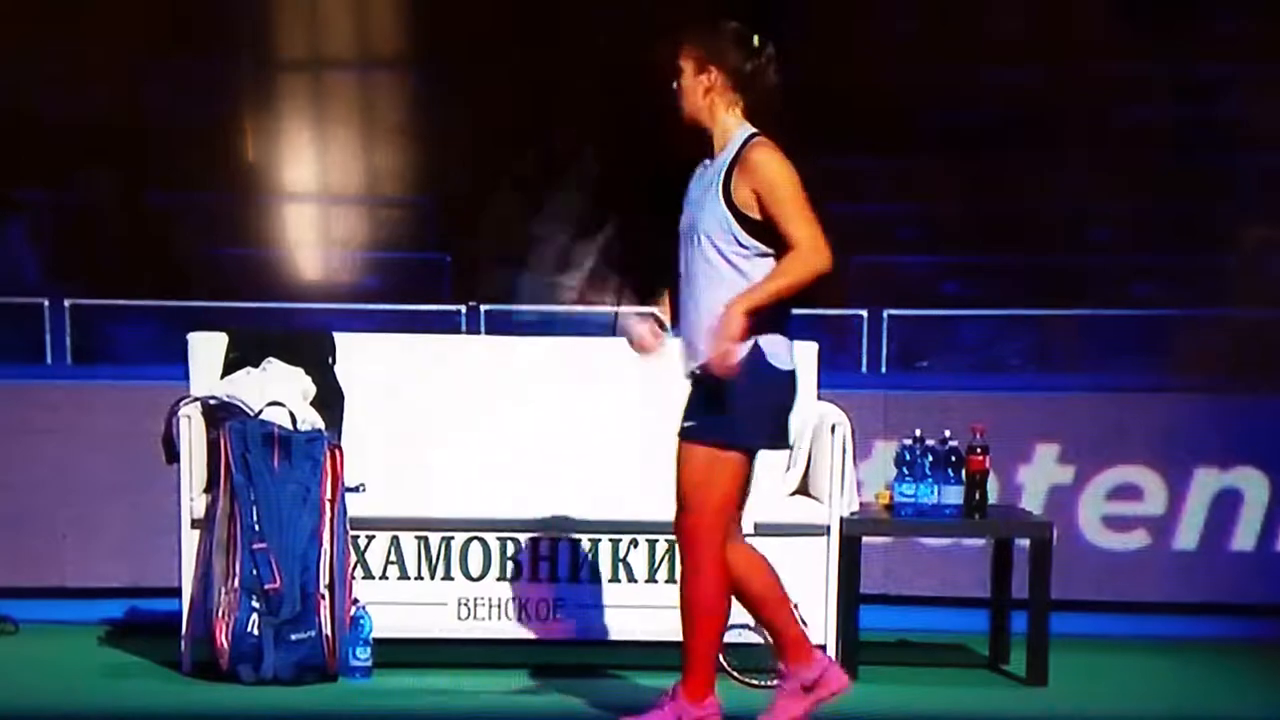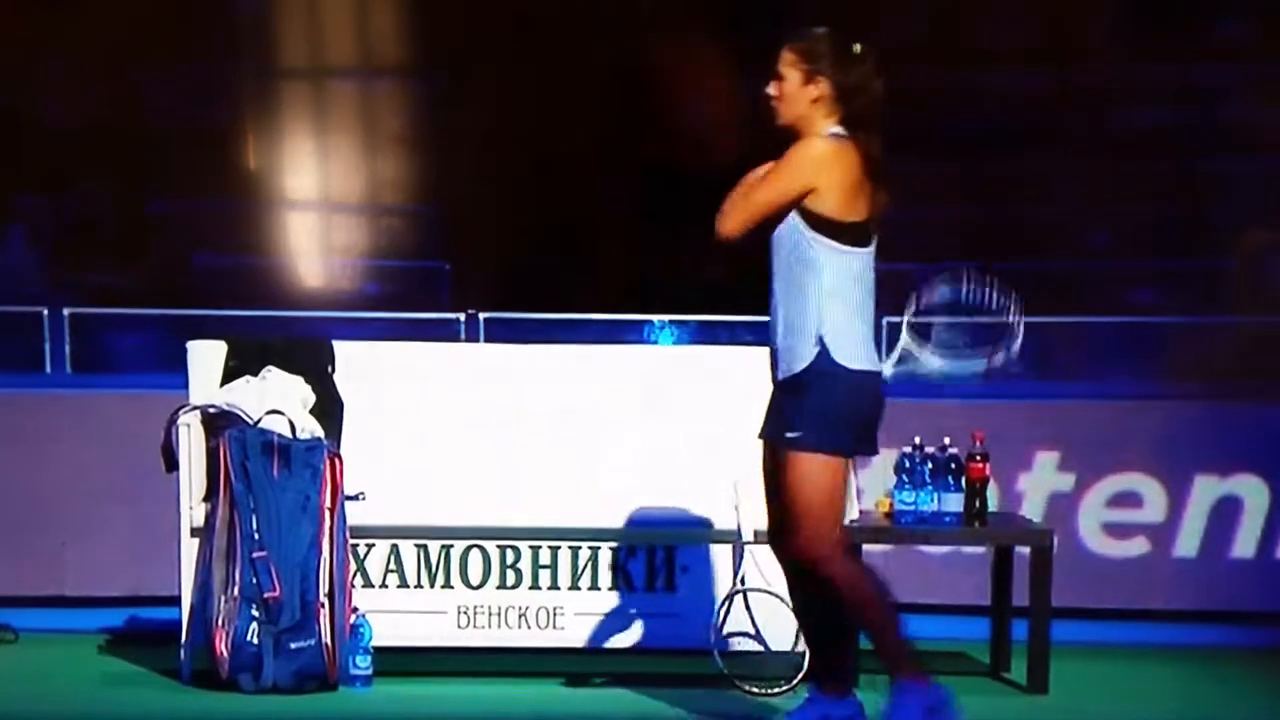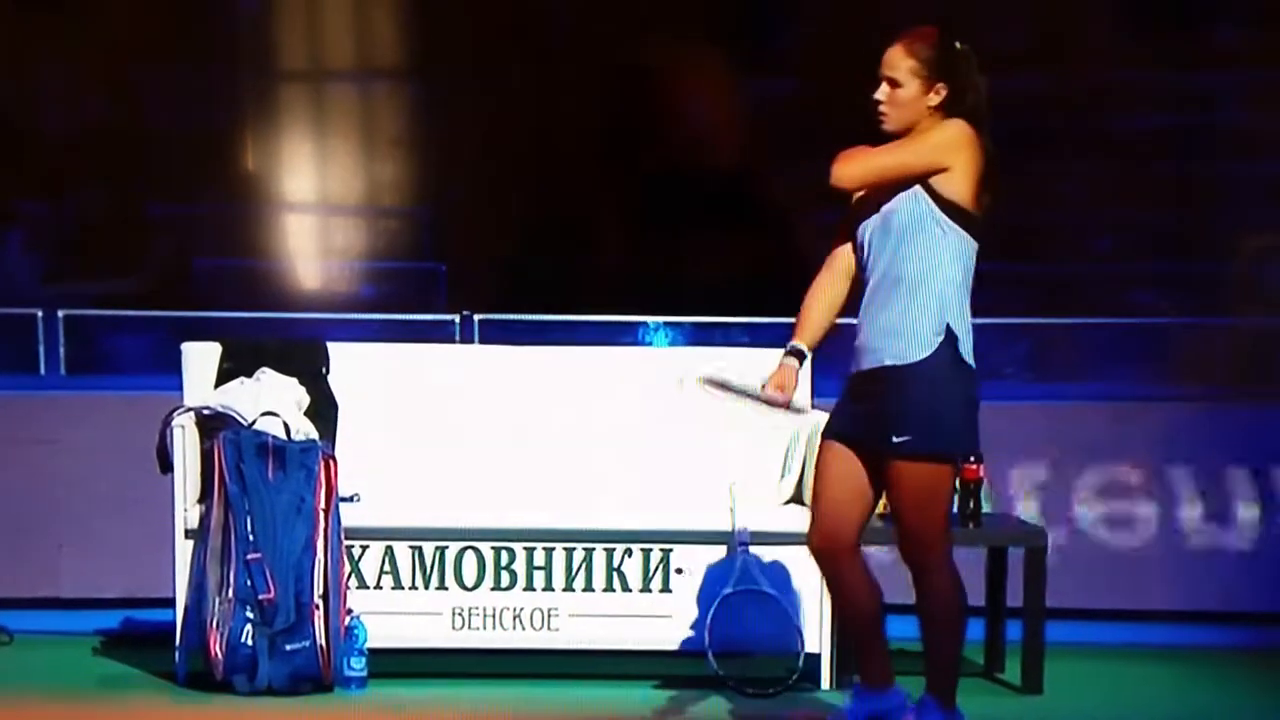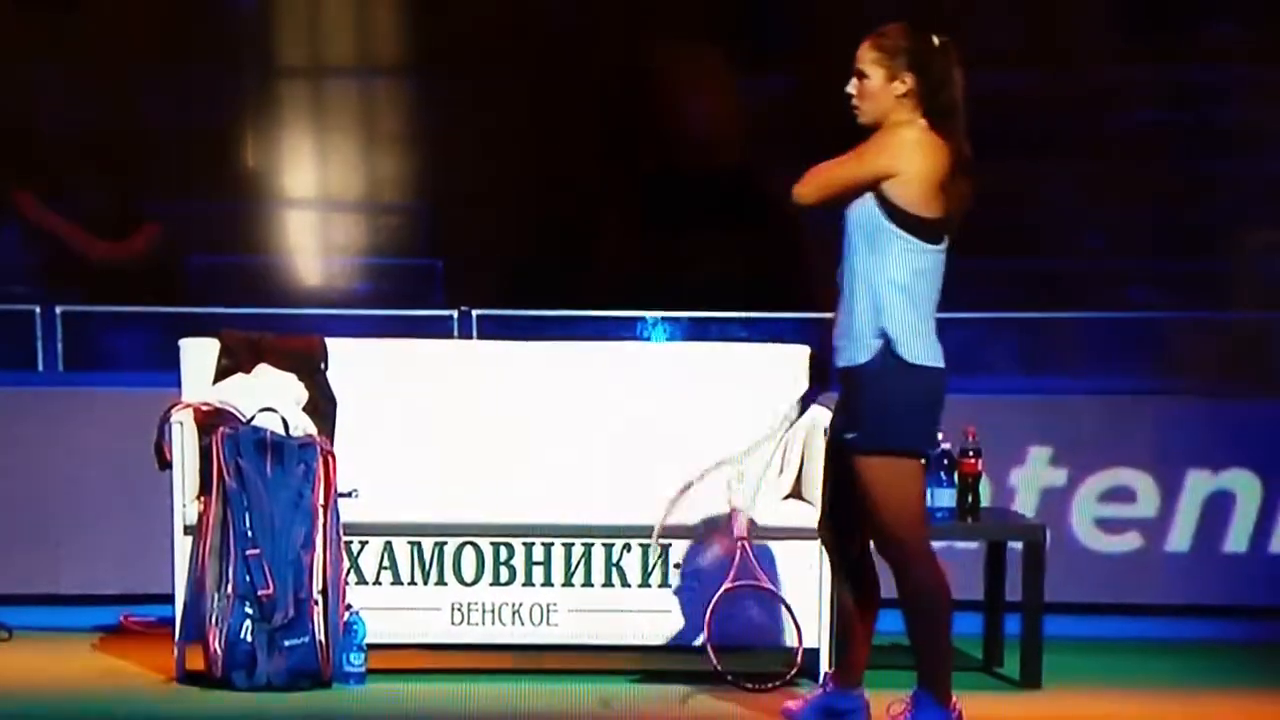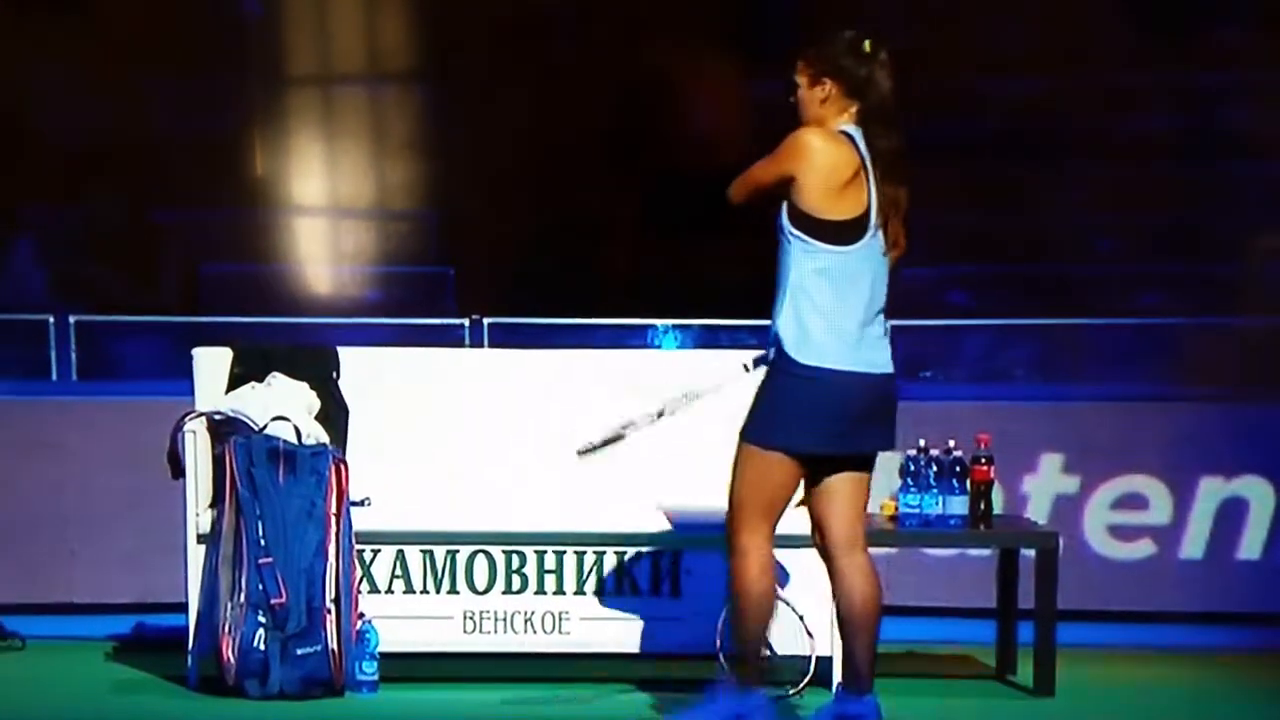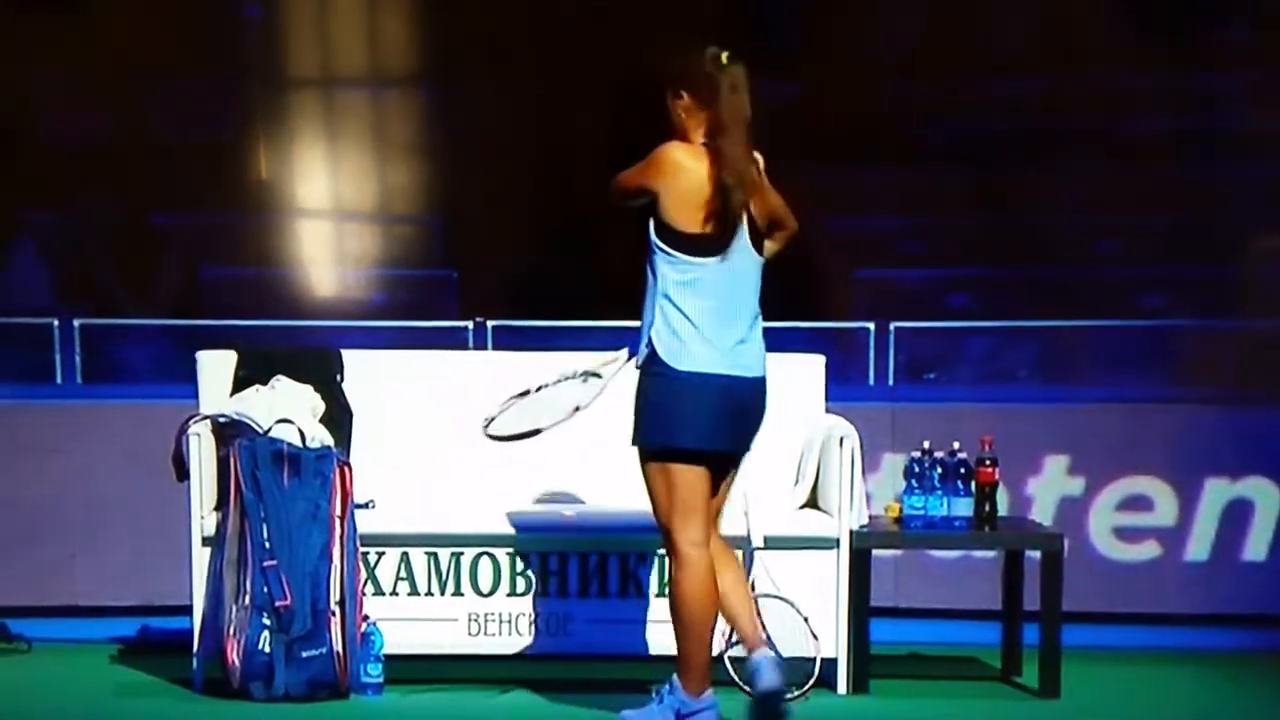
dt=0.7s
person 1, frame 1
left shoulder: (757, 159)
right shoulder: (709, 169)
left elbow: (813, 254)
left wrist: (739, 310)
right wrist: (657, 318)
left hip: (746, 371)
right hip: (720, 373)
left knee: (699, 537)
right knee: (717, 538)
person 1, frame 2
left shoulder: (822, 154)
right shoulder: (830, 161)
left elbow: (730, 221)
left wrist: (757, 178)
left hip: (831, 377)
right hip: (802, 377)
left knee: (820, 547)
right knee: (791, 546)
person 1, frame 3
left shoulder: (956, 141)
right shoulder: (882, 185)
left elbow: (842, 171)
right elbow: (836, 273)
left wrist: (857, 157)
right wrist: (794, 353)
left hip: (928, 376)
right hip: (870, 378)
left knee: (925, 554)
right knee: (831, 540)
person 1, frame 4
left shoulder: (908, 145)
right shoulder: (900, 154)
left elbow: (805, 191)
left wrist: (840, 166)
right wrist: (833, 343)
left hip: (893, 374)
right hip: (873, 372)
left knee: (903, 545)
right knee: (843, 534)
person 1, frame 5
left shoulder: (813, 145)
right shoulder: (877, 160)
left elbow: (737, 193)
left hip: (811, 375)
right hip: (866, 377)
left knee: (748, 532)
right knee: (844, 544)
person 1, frame 6
left shoulder: (676, 160)
right shoulder: (749, 173)
left elbow: (618, 187)
right elbow: (784, 229)
left hip: (683, 379)
right hip: (743, 381)
left knee: (686, 541)
right knee: (709, 535)
right ankle: (760, 657)
